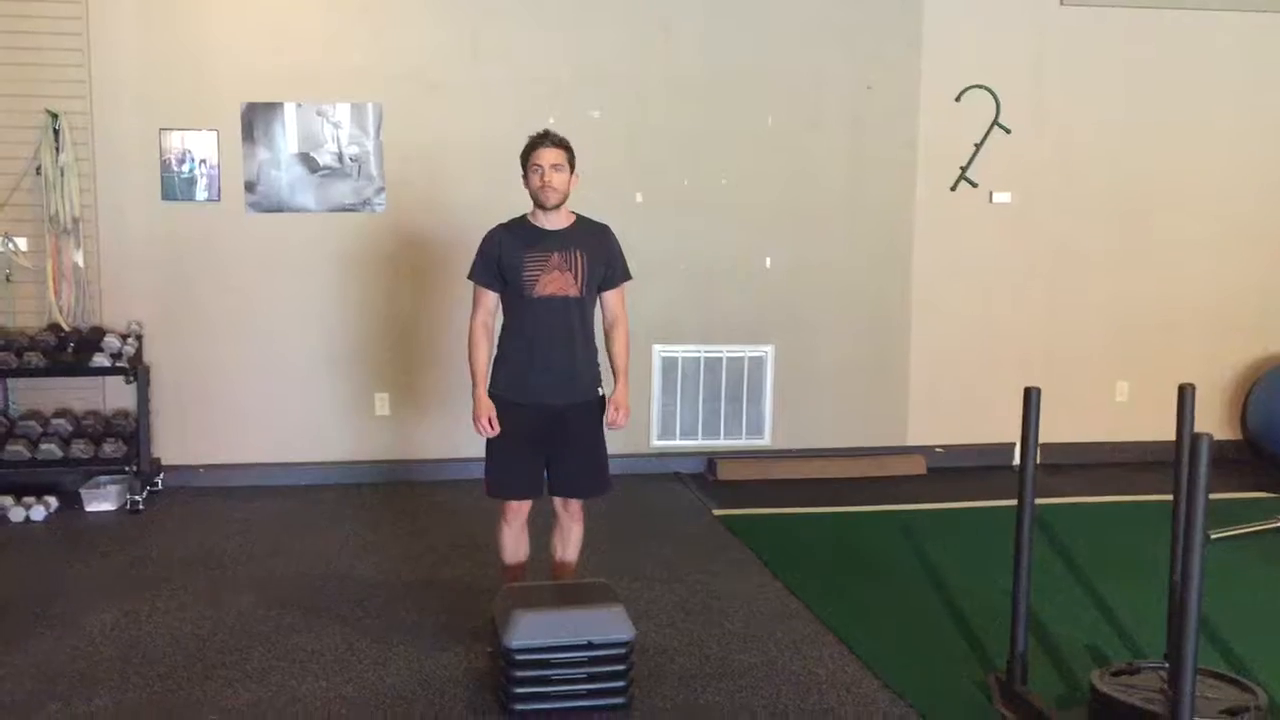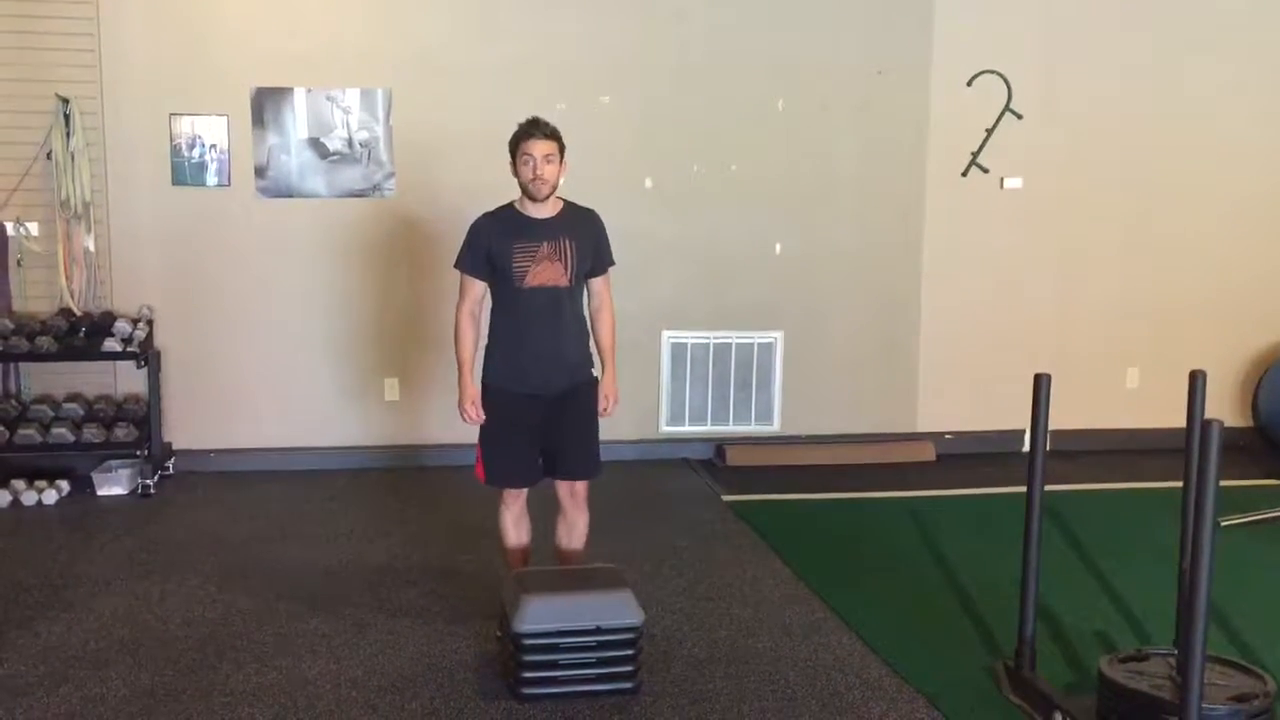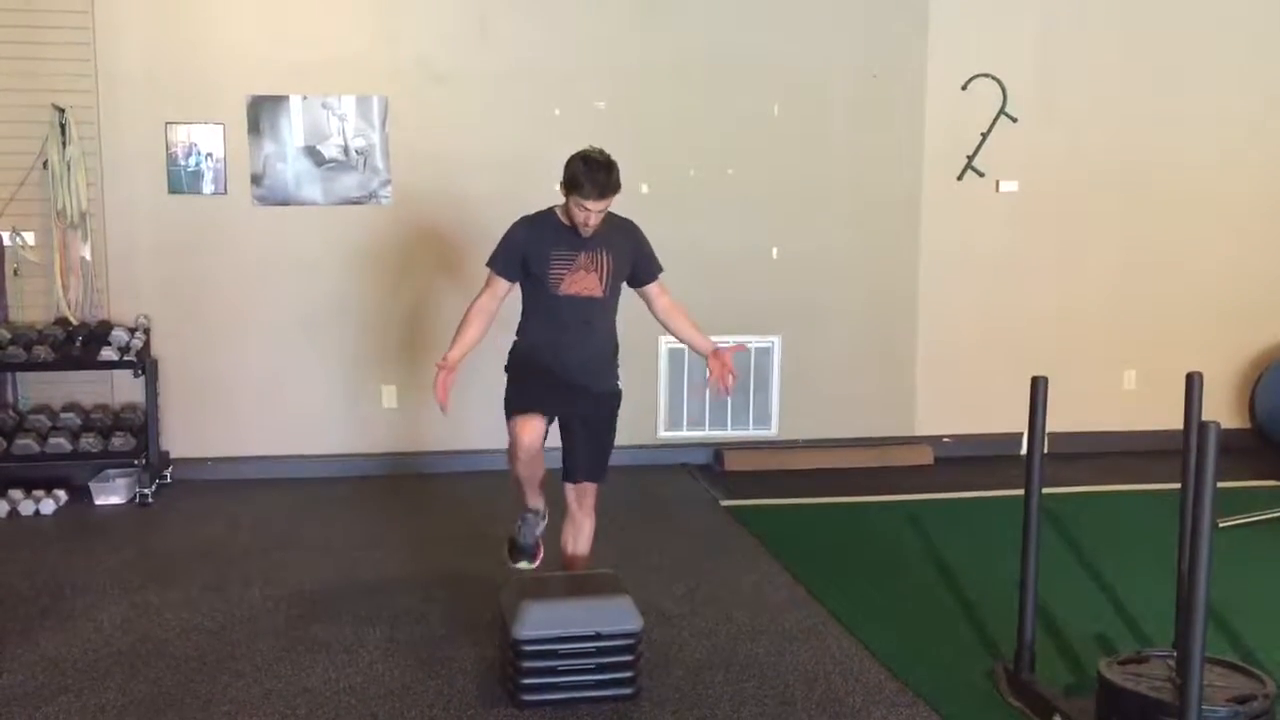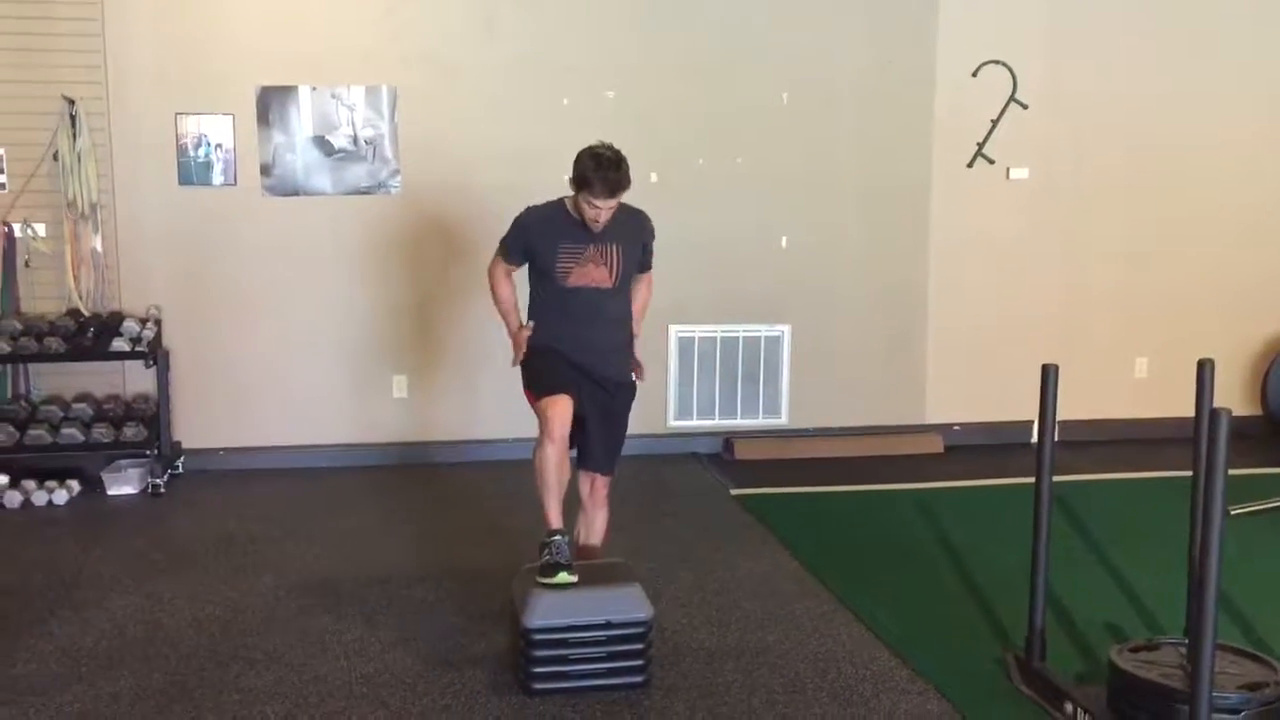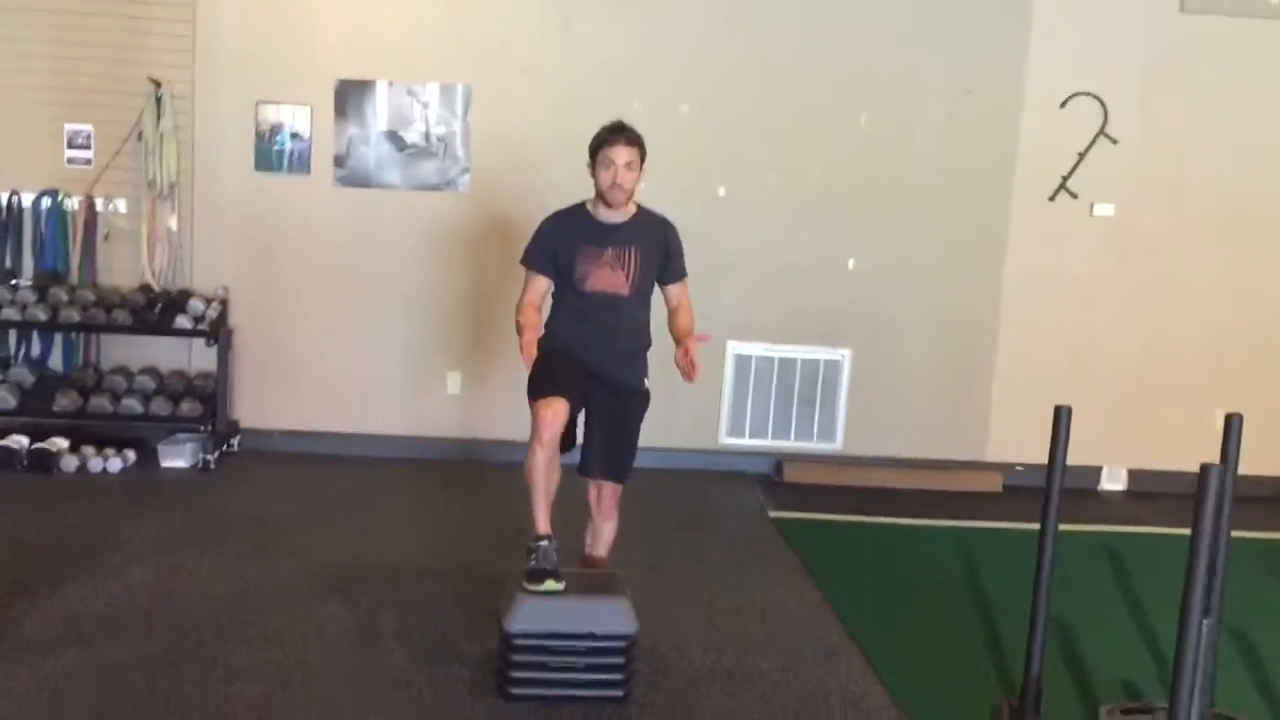
dt=1s
person 1, frame 1
left shoulder: (599, 239)
right shoulder: (501, 241)
left elbow: (615, 318)
right elbow: (482, 321)
left wrist: (621, 385)
right wrist: (480, 392)
left hip: (579, 399)
right hip: (514, 399)
left knee: (571, 507)
right knee: (515, 508)
person 1, frame 2
left shoulder: (587, 225)
right shoulder: (489, 229)
left elbow: (601, 302)
right elbow: (468, 308)
left wrist: (609, 371)
right wrist: (466, 380)
left hip: (573, 385)
right hip: (508, 387)
left knee: (574, 492)
right knee: (513, 494)
person 1, frame 3
left shoulder: (627, 236)
right shoulder: (528, 232)
left elbow: (660, 300)
right elbow: (489, 300)
left wrist: (709, 350)
right wrist: (451, 359)
left hip: (597, 380)
right hip: (537, 363)
left knee: (583, 494)
right knee: (526, 438)
right ankle: (532, 515)
person 1, frame 4
left shoulder: (638, 226)
right shoulder: (536, 222)
right elbow: (500, 272)
left wrist: (630, 333)
right wrist: (516, 328)
left hip: (611, 367)
right hip: (551, 353)
left knee: (596, 485)
right knee: (557, 419)
right ankle: (554, 541)
person 1, frame 5
left shoulder: (660, 233)
right shoulder: (559, 227)
left elbow: (677, 303)
right elbow: (532, 297)
left wrist: (684, 340)
right wrist: (529, 330)
left hip: (624, 373)
right hip: (564, 354)
left knee: (606, 493)
right knee: (548, 422)
right ankle: (542, 545)
